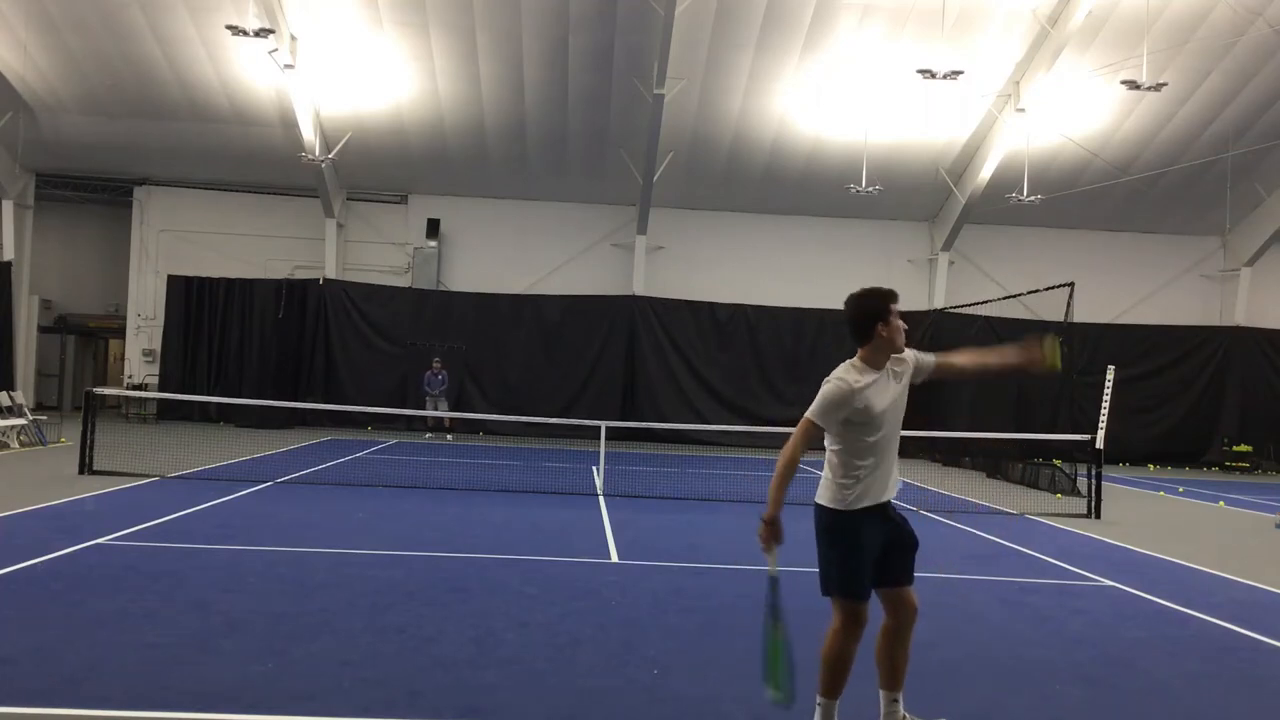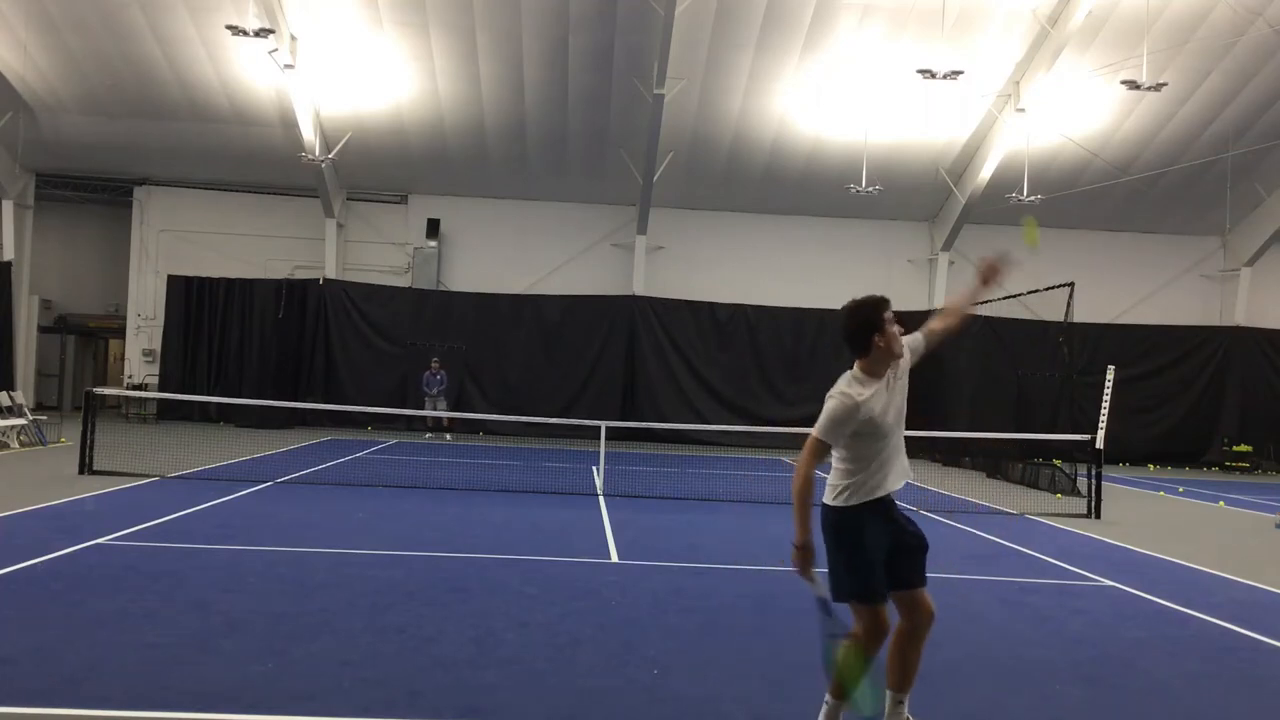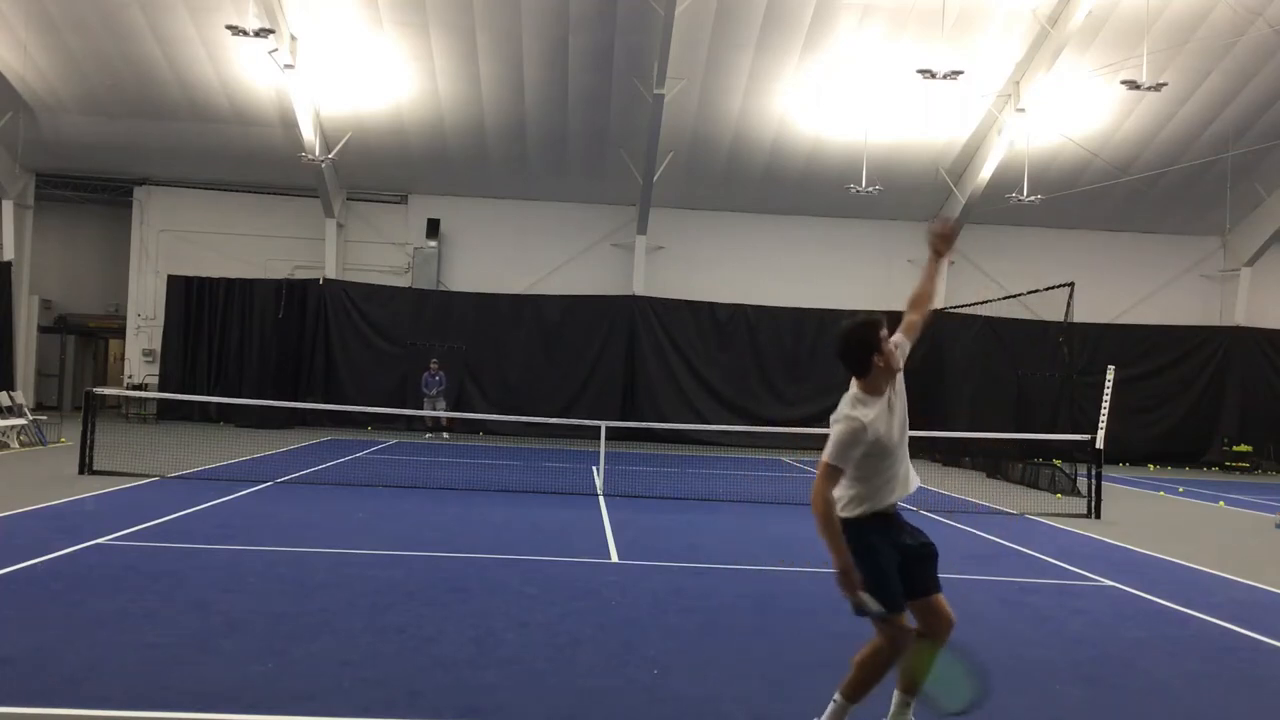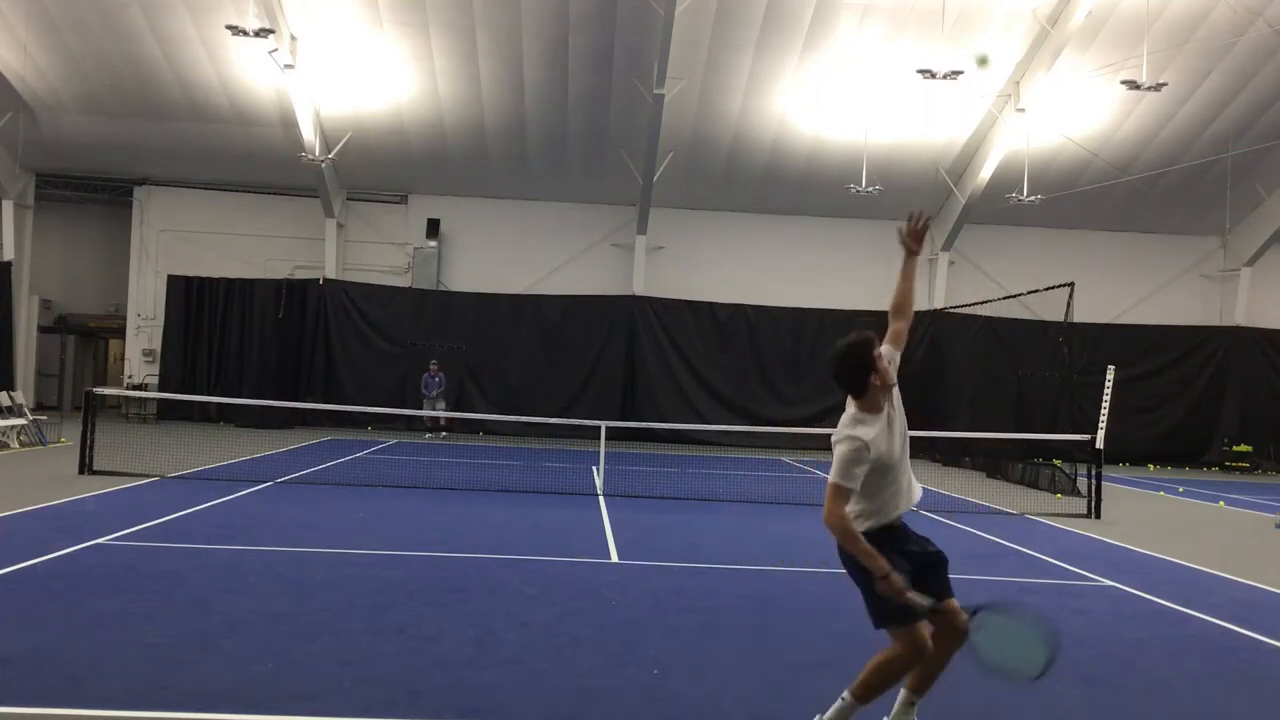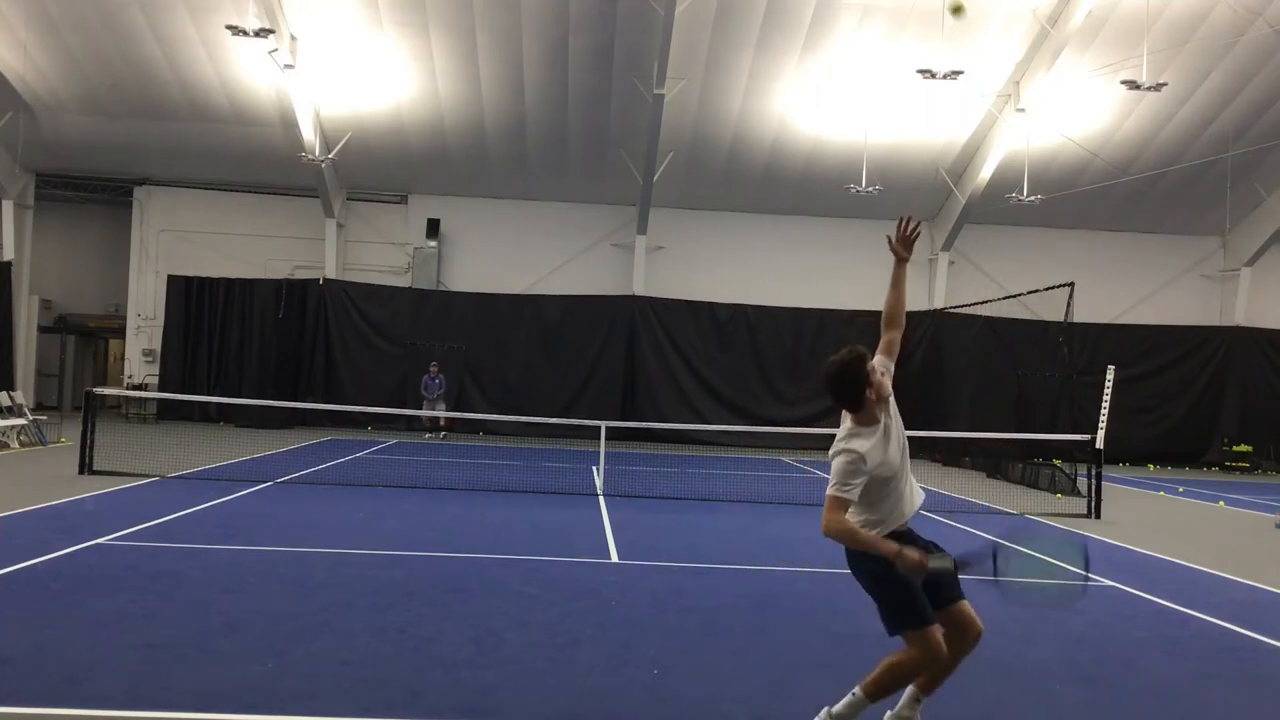
dt=0.1s
person 1, frame 1
left shoulder: (901, 363)
right shoulder: (844, 386)
left elbow: (955, 362)
right elbow: (797, 444)
left wrist: (1014, 357)
right wrist: (772, 509)
left hip: (881, 509)
right hip: (844, 515)
left knee: (904, 609)
right knee: (849, 620)
person 1, frame 2
left shoulder: (900, 357)
right shoulder: (848, 398)
left elbow: (938, 325)
right elbow: (806, 462)
left wrist: (979, 285)
right wrist: (801, 535)
left hip: (885, 508)
right hip: (851, 516)
left knee: (919, 613)
right knee: (872, 626)
person 1, frame 3
left shoulder: (889, 368)
right shoulder: (853, 422)
left elbow: (917, 310)
right elbow: (820, 496)
left wrist: (937, 256)
right wrist: (841, 563)
left hip: (893, 521)
right hip: (861, 530)
left knee: (939, 620)
right knee: (898, 637)
person 1, frame 4
left shoulder: (882, 385)
right shoulder: (855, 439)
left elbow: (900, 314)
right elbow: (834, 517)
left wrist: (911, 256)
right wrist: (880, 571)
left hip: (900, 531)
right hip: (871, 542)
left knee: (955, 627)
right knee: (914, 647)
person 1, frame 5
left shoulder: (878, 396)
right shoulder: (853, 450)
left elbow: (892, 326)
right elbow: (832, 524)
left wrist: (900, 263)
right wrist: (891, 552)
left hip: (905, 534)
right hip: (877, 551)
left knee: (968, 631)
right knee: (929, 651)
